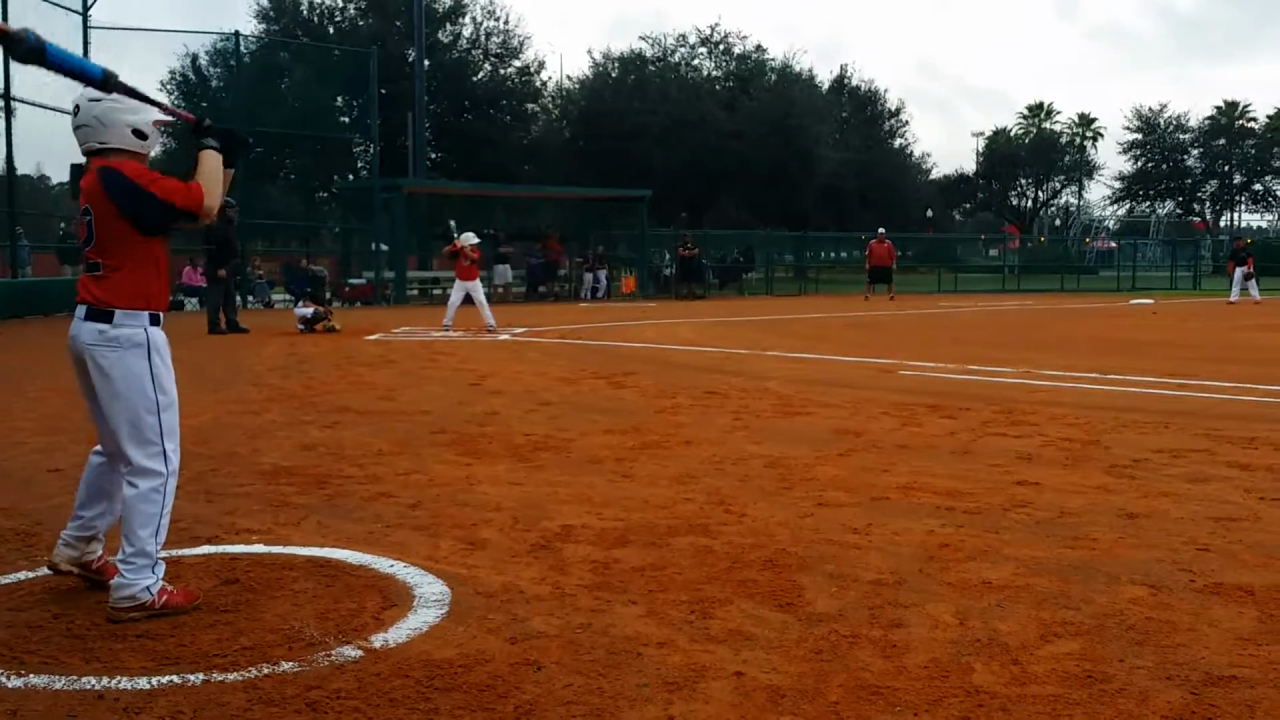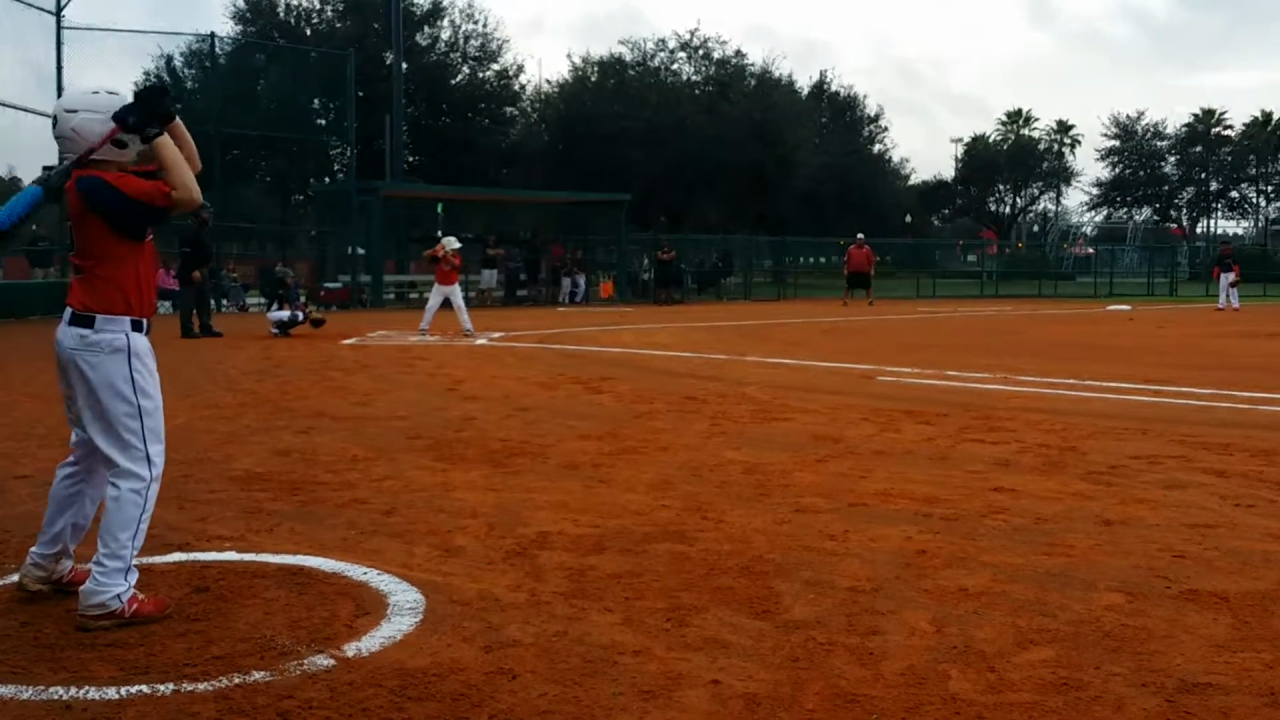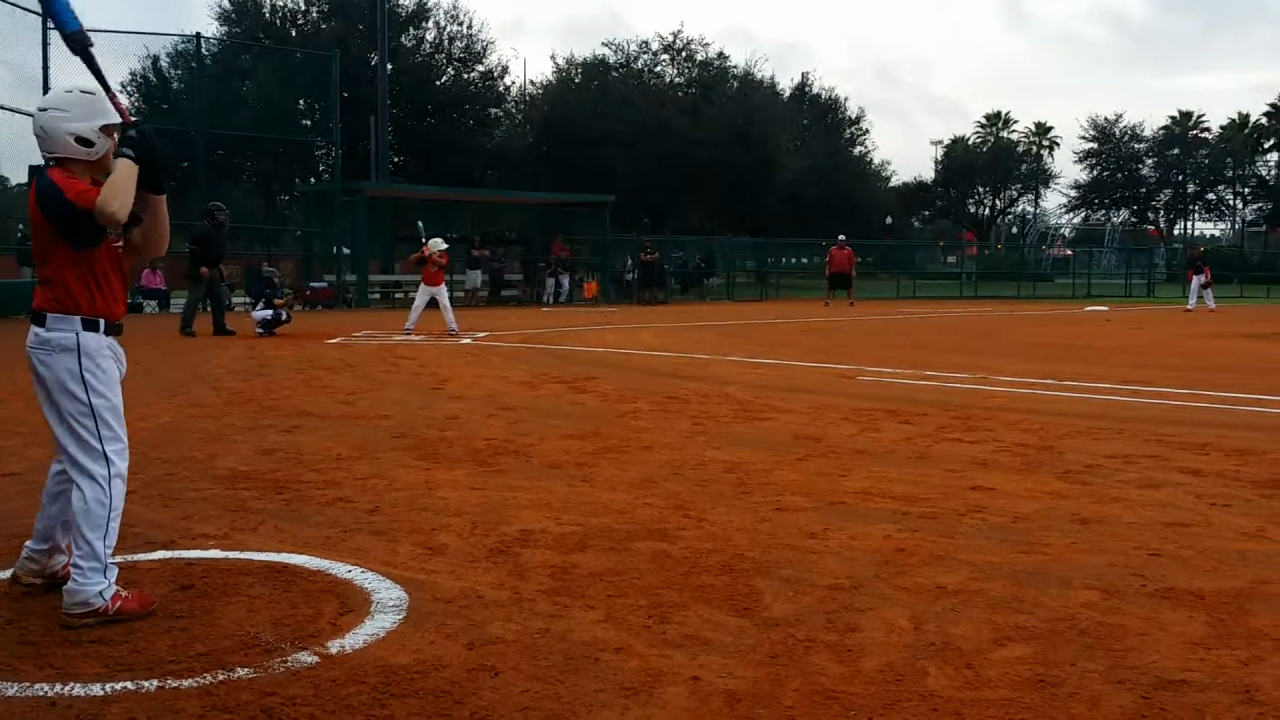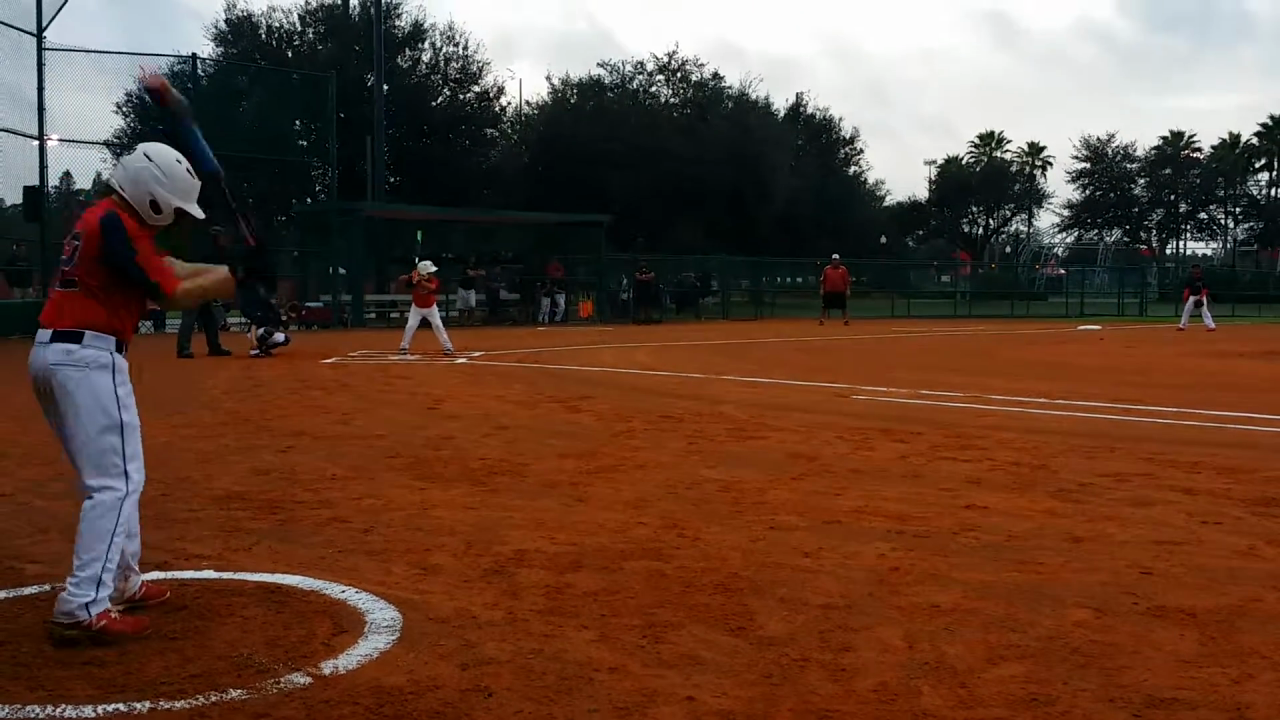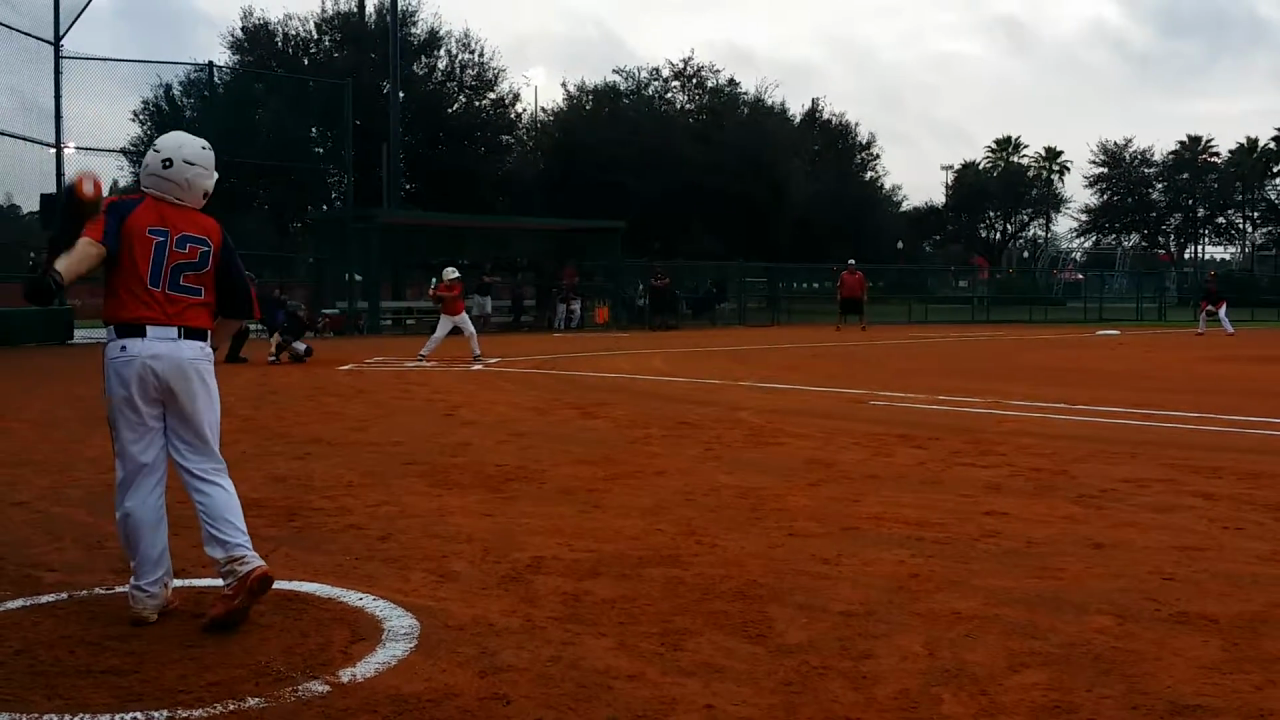
dt=1s
person 1, frame 1
left shoulder: (104, 178)
right shoulder: (118, 176)
left elbow: (193, 212)
right elbow: (202, 204)
left wrist: (224, 160)
right wrist: (209, 144)
left hip: (92, 326)
right hip: (126, 332)
left knee: (117, 447)
right knee: (153, 460)
left ankle: (79, 545)
right ankle: (137, 588)
person 1, frame 2
left shoulder: (103, 183)
right shoulder: (97, 185)
left elbow: (188, 167)
right elbow: (190, 196)
left wrist: (164, 118)
right wrist: (155, 130)
left hip: (85, 333)
right hip: (111, 338)
left knee: (88, 456)
right knee: (138, 463)
left ankle: (47, 564)
right ankle: (108, 595)
person 1, frame 3
left shoulder: (95, 187)
right shoulder: (56, 184)
left elbow: (153, 245)
right elbow: (113, 216)
left wrist: (151, 182)
right wrist: (126, 157)
left hip: (94, 340)
right hip: (72, 341)
left knee: (80, 456)
right knee: (103, 463)
left ankle: (43, 558)
right ankle: (89, 593)
person 1, frame 4
left shoulder: (96, 221)
right shoulder: (117, 224)
left elbow: (167, 270)
right elbow: (171, 292)
left wrist: (231, 269)
right wrist: (234, 275)
left hip: (46, 354)
right hip: (88, 357)
left knee: (107, 475)
right knee: (114, 481)
left ankle: (119, 583)
right ankle: (82, 607)
person 1, frame 5
left shoulder: (123, 212)
right shoulder: (212, 233)
left elbow: (90, 248)
right elbow: (234, 315)
left wrist: (53, 277)
left hip: (130, 352)
right hip: (191, 353)
left knee: (139, 475)
right knee: (204, 465)
left ankle: (150, 591)
right ankle: (242, 562)
